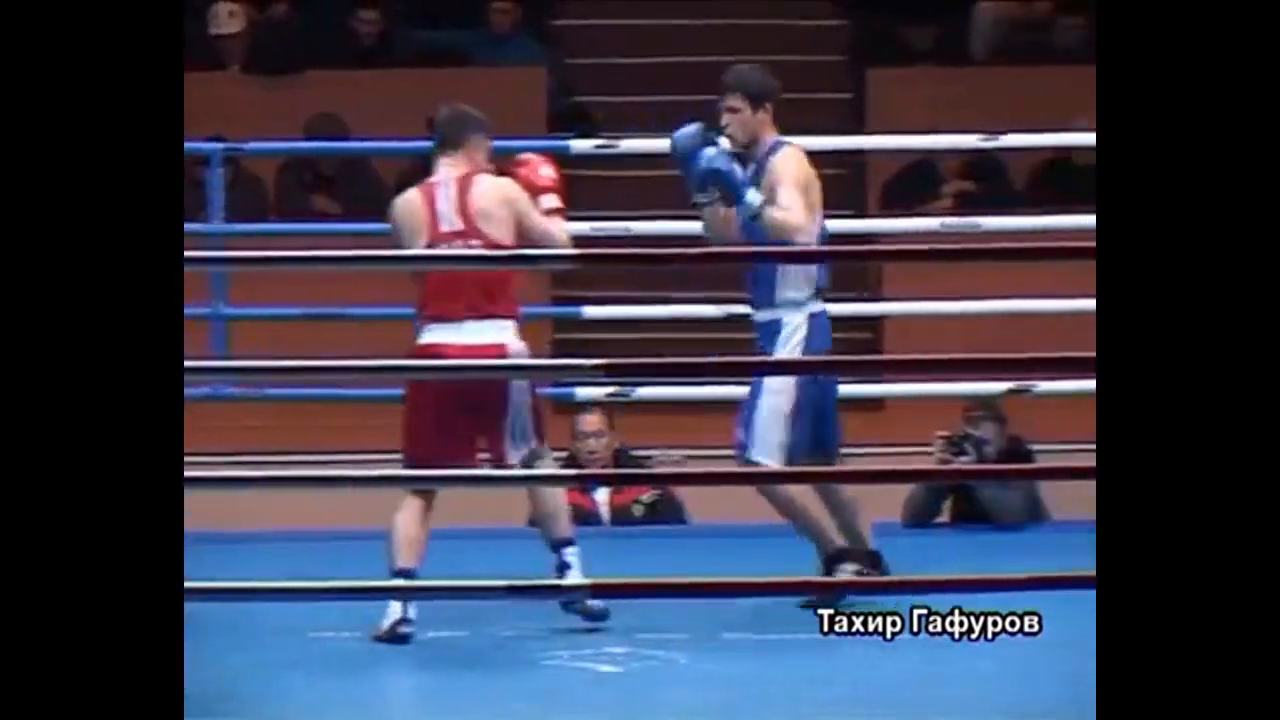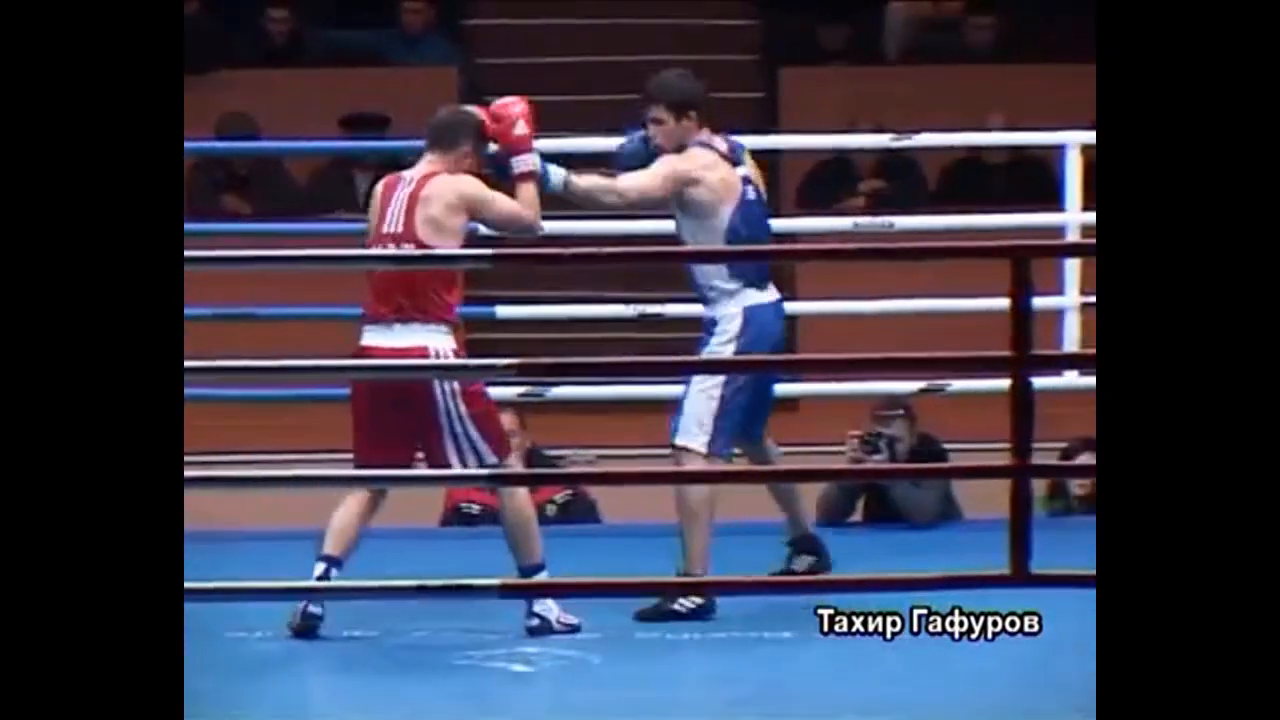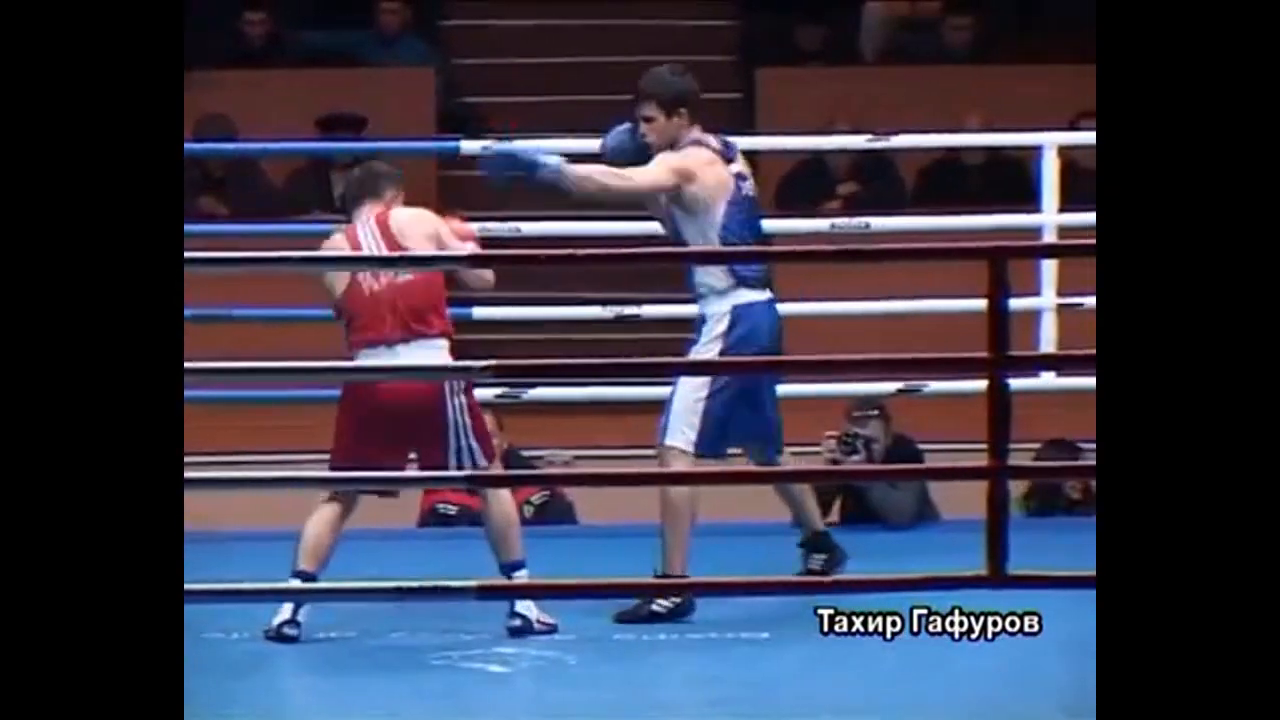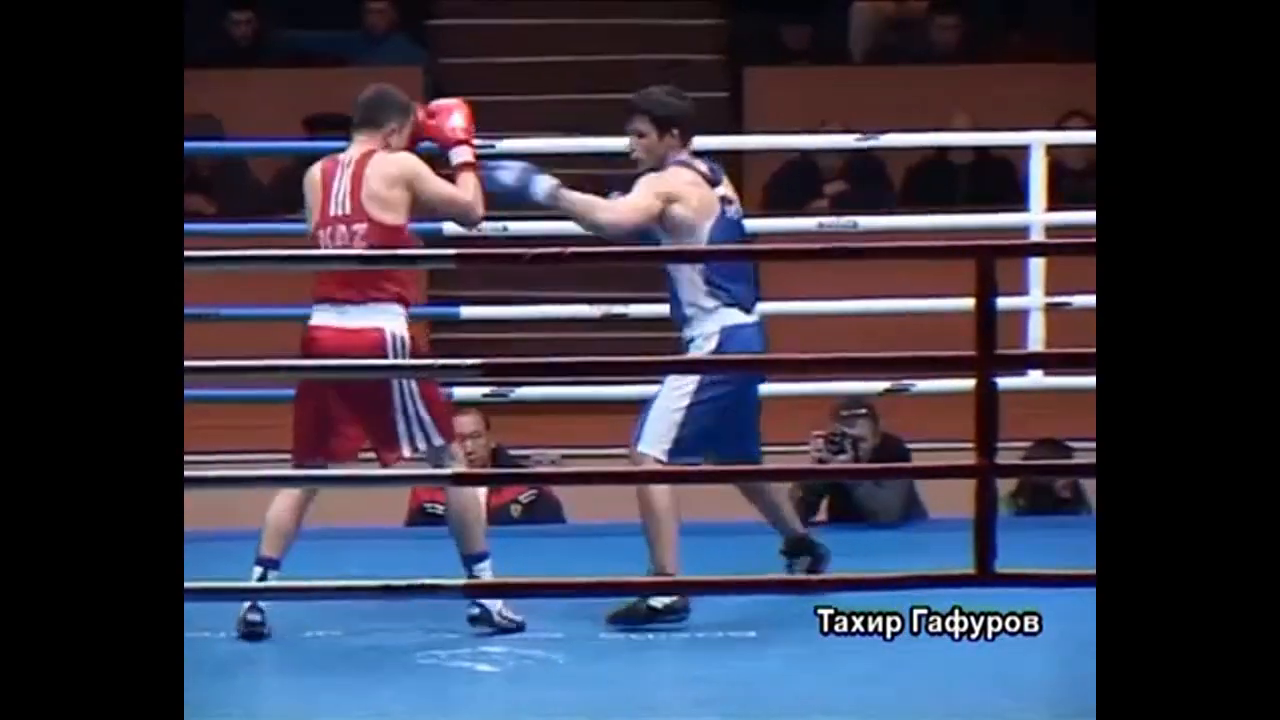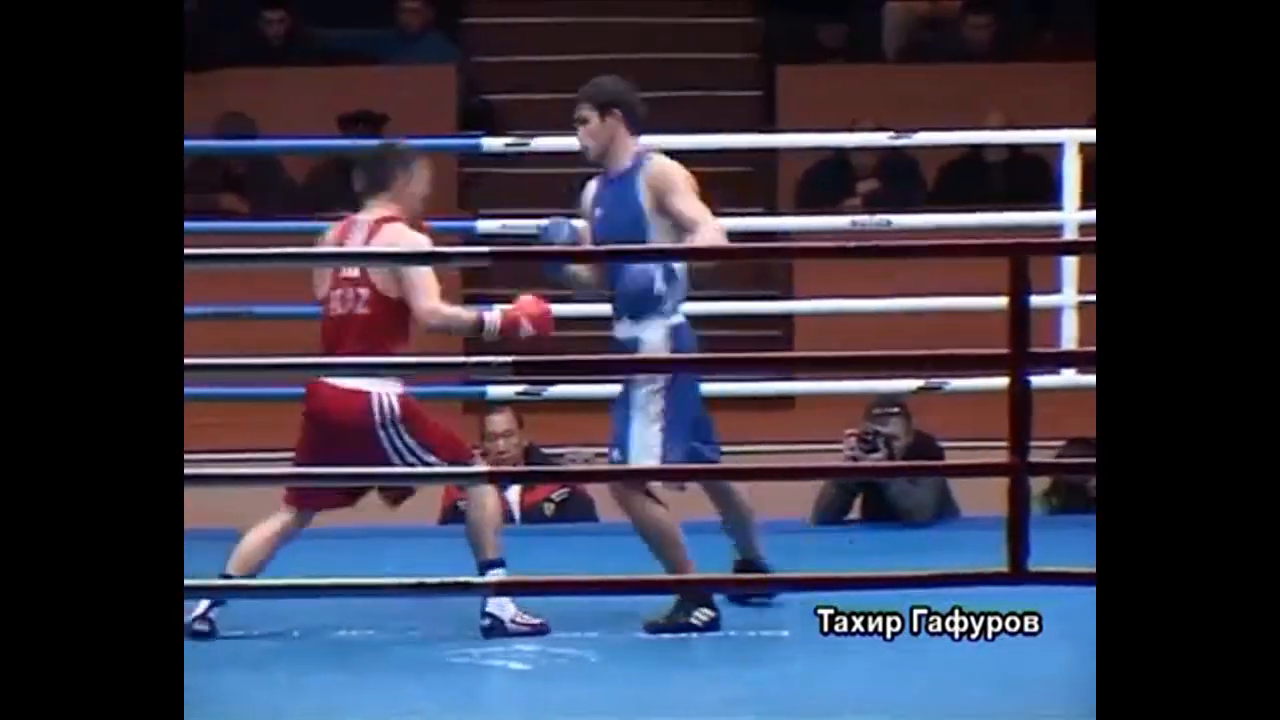
dt=0.4s
person 1, frame 1
left shoulder: (785, 162)
right shoulder: (757, 167)
left elbow: (797, 229)
right elbow: (724, 240)
left wrist: (742, 194)
right wrist: (704, 186)
left hip: (795, 327)
right hip: (784, 326)
left knee: (761, 461)
right knee: (816, 457)
left ankle: (839, 556)
right ankle: (863, 559)
person 1, frame 2
left shoulder: (689, 165)
right shoulder: (734, 158)
left elbow: (622, 192)
left wrist: (553, 178)
right wrist: (648, 162)
left hip: (737, 321)
right hip: (760, 314)
left knee: (691, 448)
right knee: (750, 438)
left ankle: (694, 586)
right ankle: (806, 546)
person 1, frame 3
left shoulder: (684, 162)
right shoulder: (726, 157)
left elbow: (618, 185)
right elbow: (682, 224)
left wrist: (540, 163)
left hip: (731, 320)
right hip: (756, 313)
left knee: (677, 450)
right knee: (761, 447)
left ankle: (674, 588)
right ankle: (820, 544)
person 1, frame 4
left shoulder: (666, 184)
right shoulder: (711, 179)
left elbow: (612, 218)
left wrist: (536, 186)
left hip: (716, 340)
right hip: (738, 335)
left knee: (650, 456)
right knee: (734, 459)
left ankle: (667, 589)
right ankle: (802, 548)
person 1, frame 5
left shoulder: (660, 172)
right shoulder: (596, 192)
left elbow: (711, 236)
right elbow: (593, 279)
left wrist: (665, 273)
right wrist: (567, 249)
left hip: (659, 342)
right hip: (637, 343)
left knee: (630, 480)
right knee: (703, 467)
left ankle: (697, 599)
right ankle: (752, 564)
person 2, frame 1
left shoulder: (405, 206)
right shoulder: (506, 190)
right elbow: (562, 248)
right wrist: (547, 198)
left hip: (436, 351)
right hip: (497, 348)
left knee: (419, 486)
right knee: (535, 462)
left ankle: (400, 605)
right ankle: (571, 574)
person 2, frame 2
left shoulder: (383, 189)
right shoulder: (457, 189)
right elbow: (529, 222)
right wrist: (523, 154)
left hip: (375, 352)
right hip: (429, 354)
left knee: (369, 485)
right knee: (505, 471)
left ankle: (317, 590)
right ankle: (540, 601)
person 2, frame 3
left shoulder: (334, 248)
right shoulder: (421, 220)
right elbow: (482, 280)
right wrist: (465, 243)
left hip: (369, 376)
right hip: (429, 370)
left knee: (339, 496)
right knee: (489, 480)
left ankle: (291, 608)
right ankle: (522, 604)
person 2, frame 4
left shoulder: (315, 176)
right shoulder: (399, 167)
right elbow: (472, 212)
right wrist: (461, 147)
left hip: (323, 335)
right hip: (380, 335)
left knee: (305, 473)
right knee: (445, 461)
left ankle: (257, 593)
right ankle: (484, 590)
person 2, frame 5
left shoulder: (333, 237)
right shoulder: (405, 240)
right elbow: (431, 315)
right wrist: (498, 321)
left hip: (326, 394)
right hip: (375, 398)
left knee: (293, 512)
right knee: (476, 477)
left ankle: (206, 606)
right ankle: (497, 602)
